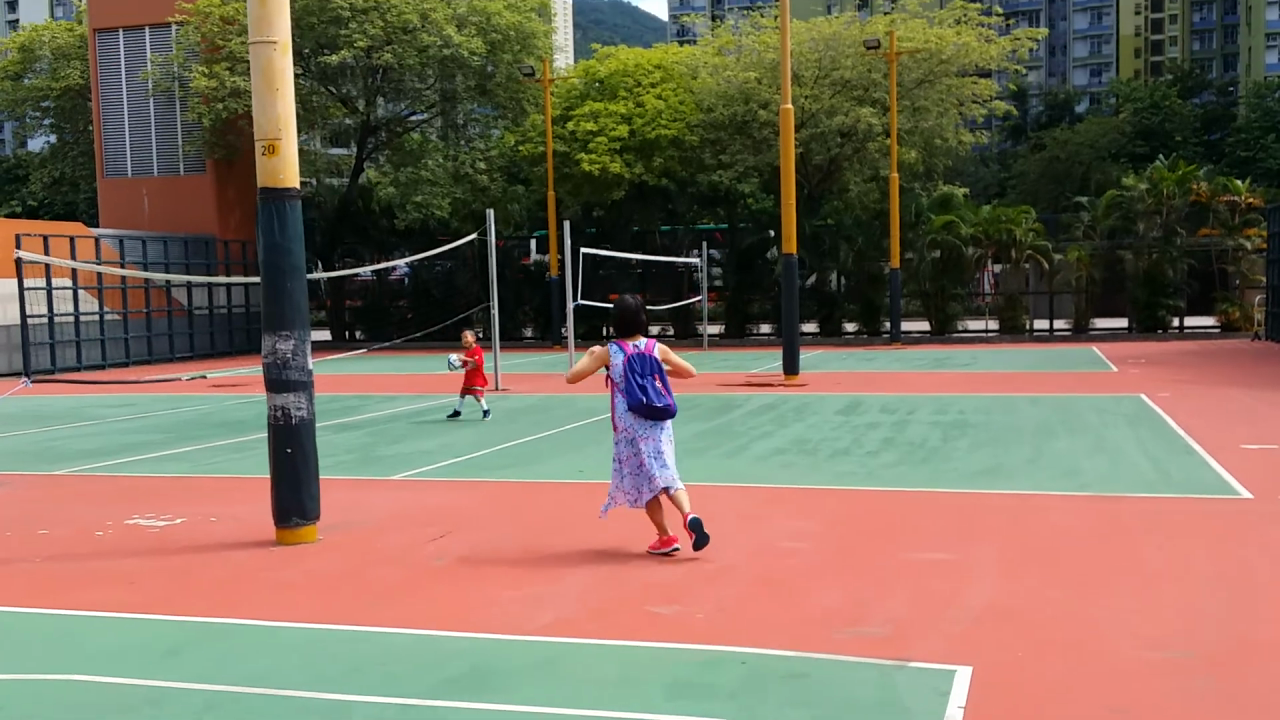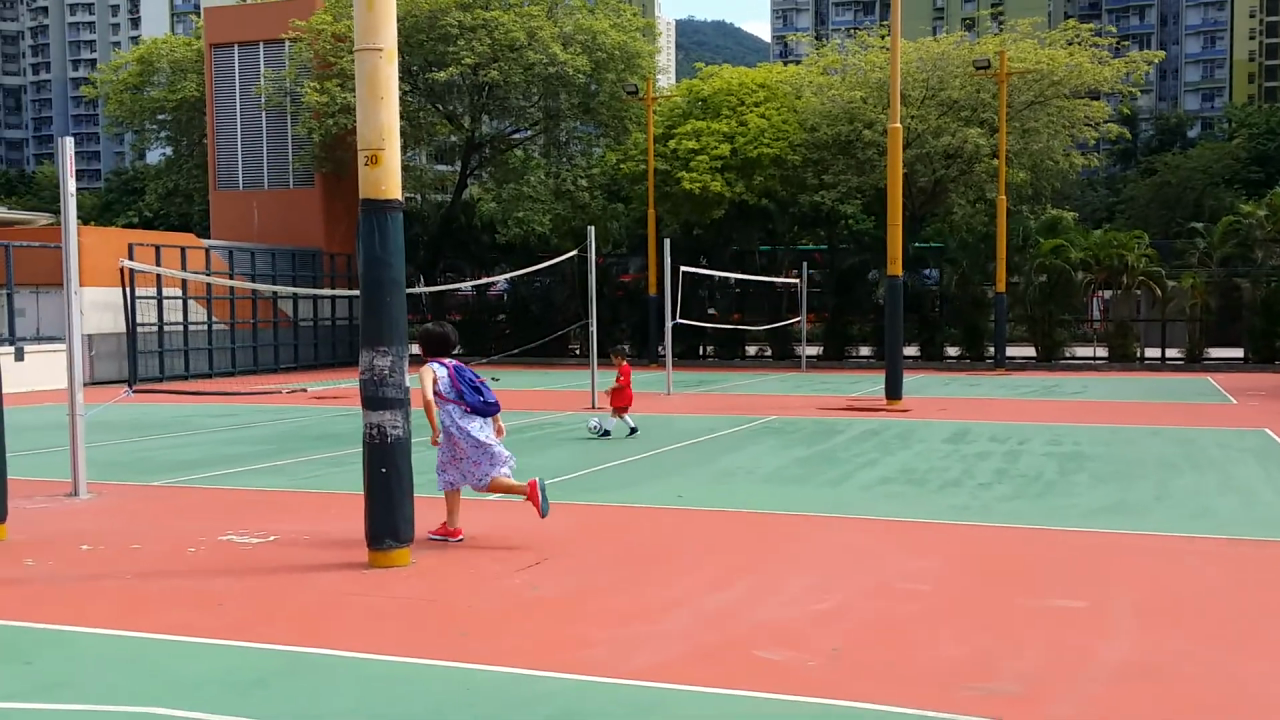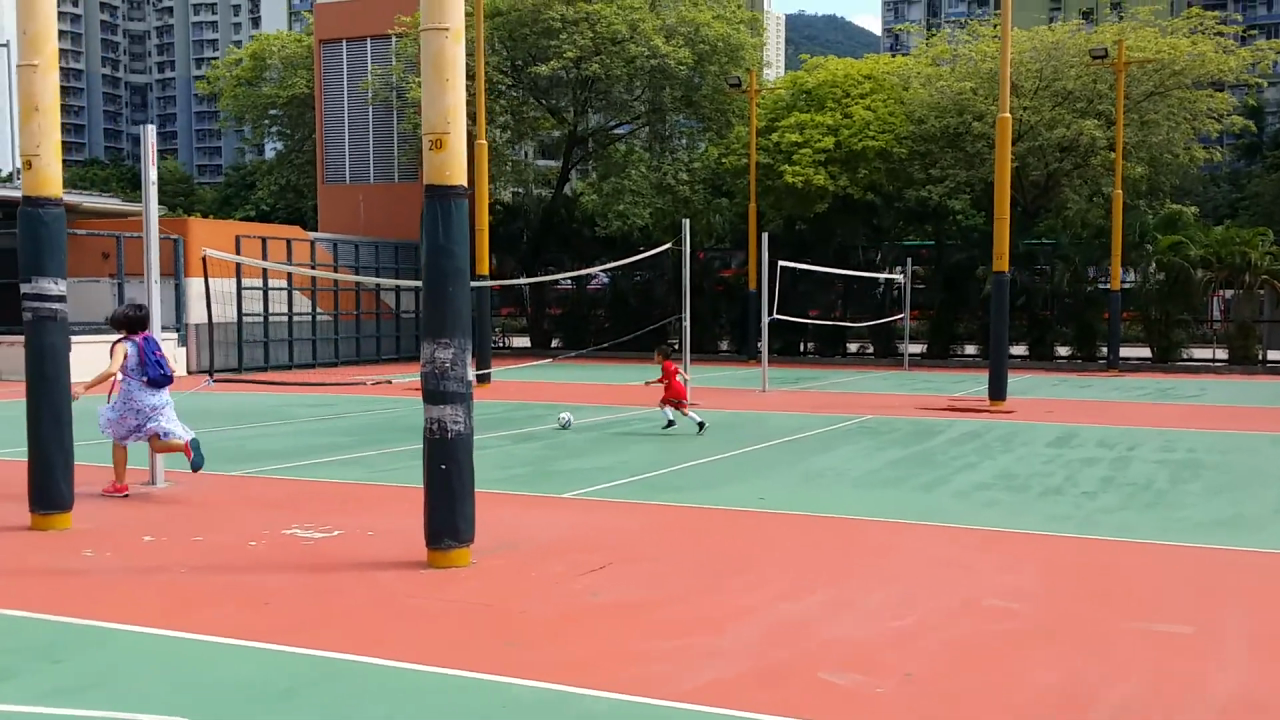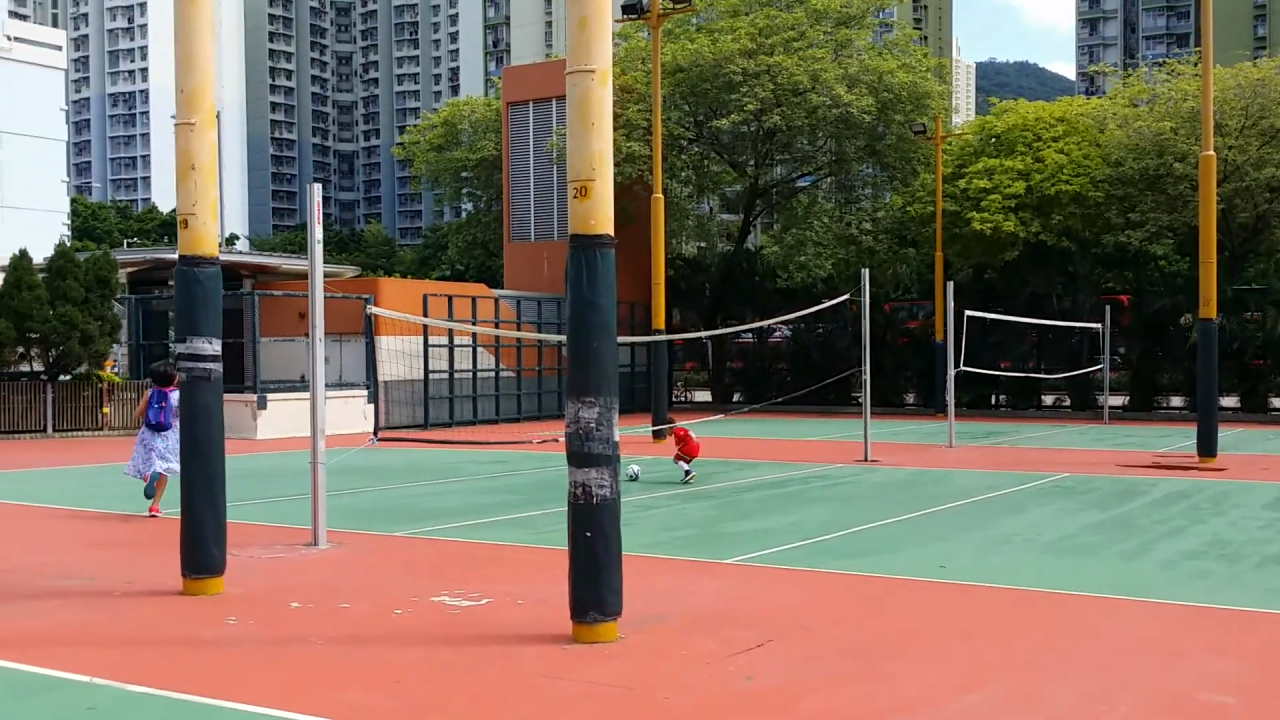
dt=1s
person 1, frame 1
left shoulder: (609, 352)
right shoulder: (657, 348)
left elbow: (571, 378)
right elbow: (690, 372)
left wrist: (588, 356)
left hip: (629, 425)
right hip: (659, 422)
left knee: (639, 482)
right knee: (667, 478)
left ankle: (667, 537)
right ankle: (689, 518)
person 1, frame 2
left shoulder: (427, 369)
right shoulder: (456, 365)
left elbow: (427, 397)
left wrist: (434, 429)
right wrist: (498, 422)
left hip: (462, 428)
right hip: (480, 423)
left knee: (484, 479)
right knee: (448, 471)
left ankle: (530, 488)
right ankle: (451, 526)
person 1, frame 3
left shoulder: (122, 345)
right shoulder: (150, 340)
left elbow: (113, 370)
right elbow: (170, 367)
left wrist: (85, 387)
left hip: (135, 397)
right hip: (158, 396)
left knee: (119, 436)
right knee: (156, 440)
left ankle: (120, 485)
right ankle: (187, 445)
person 1, frame 4
left shoulder: (151, 392)
right shoulder: (179, 394)
left elbow: (138, 414)
left hip: (149, 434)
right hip: (169, 436)
left knee: (149, 465)
right knee: (163, 470)
left ankle: (150, 476)
right ankle: (154, 506)
